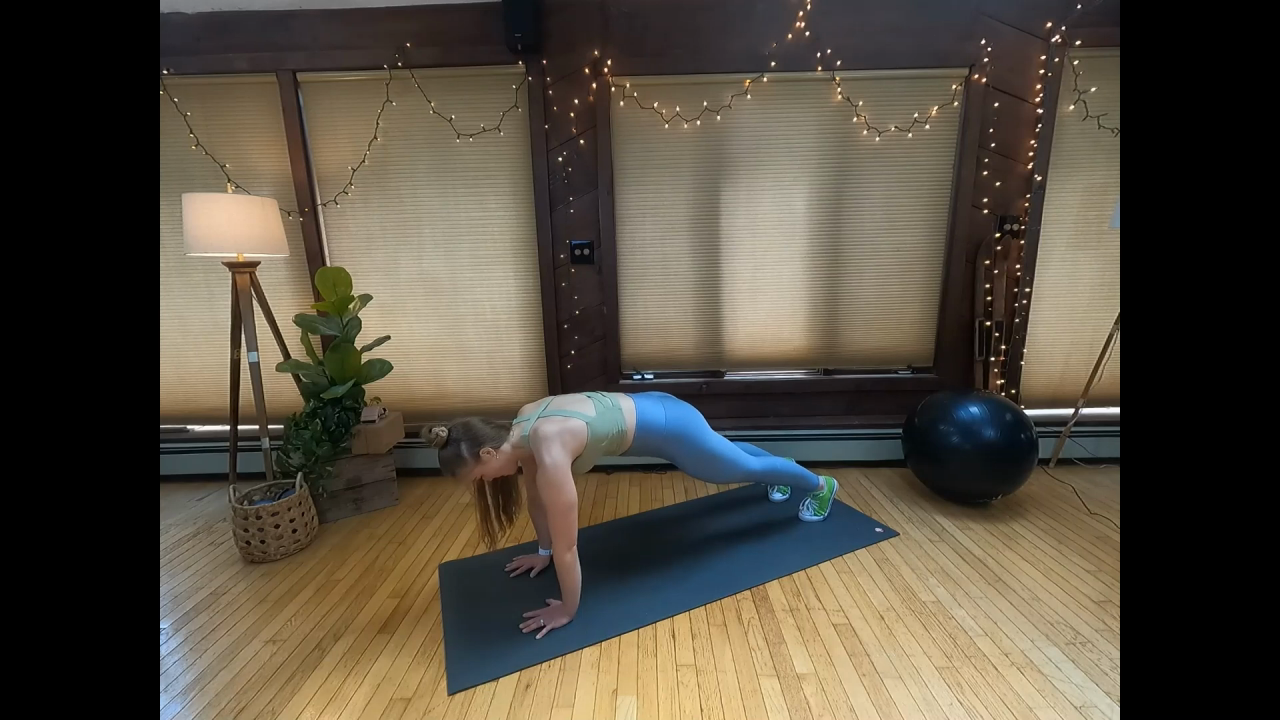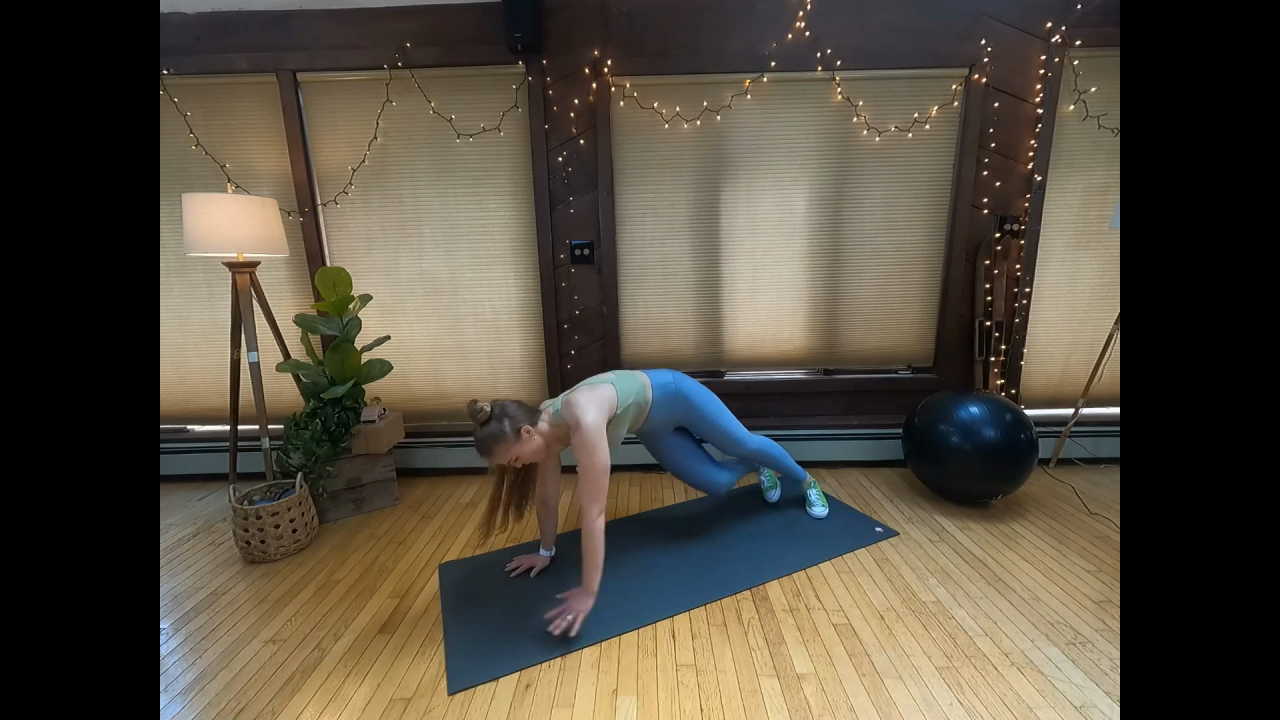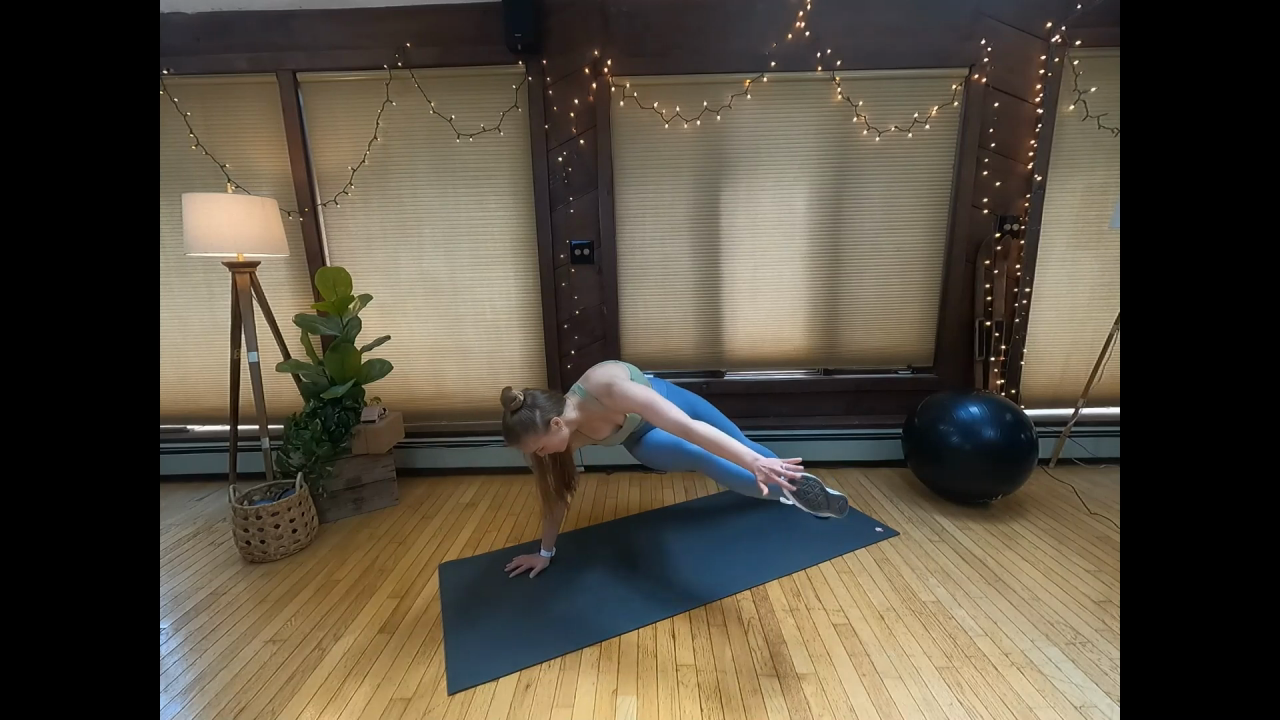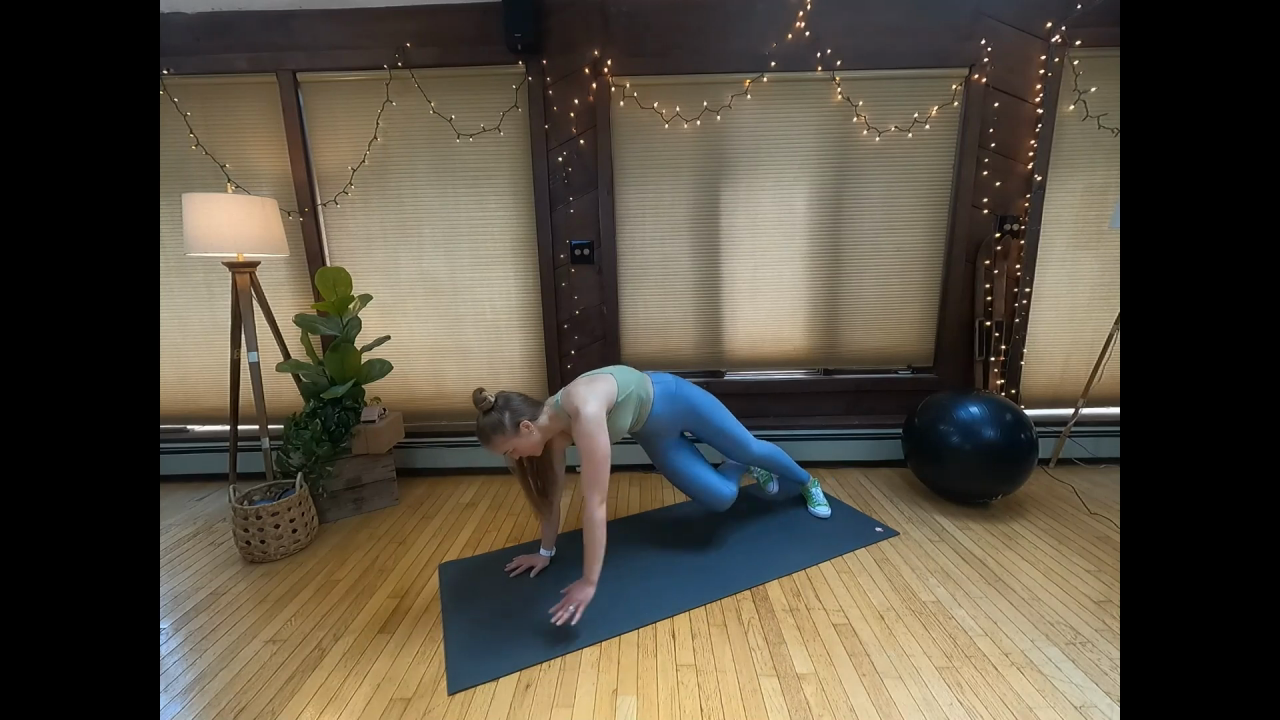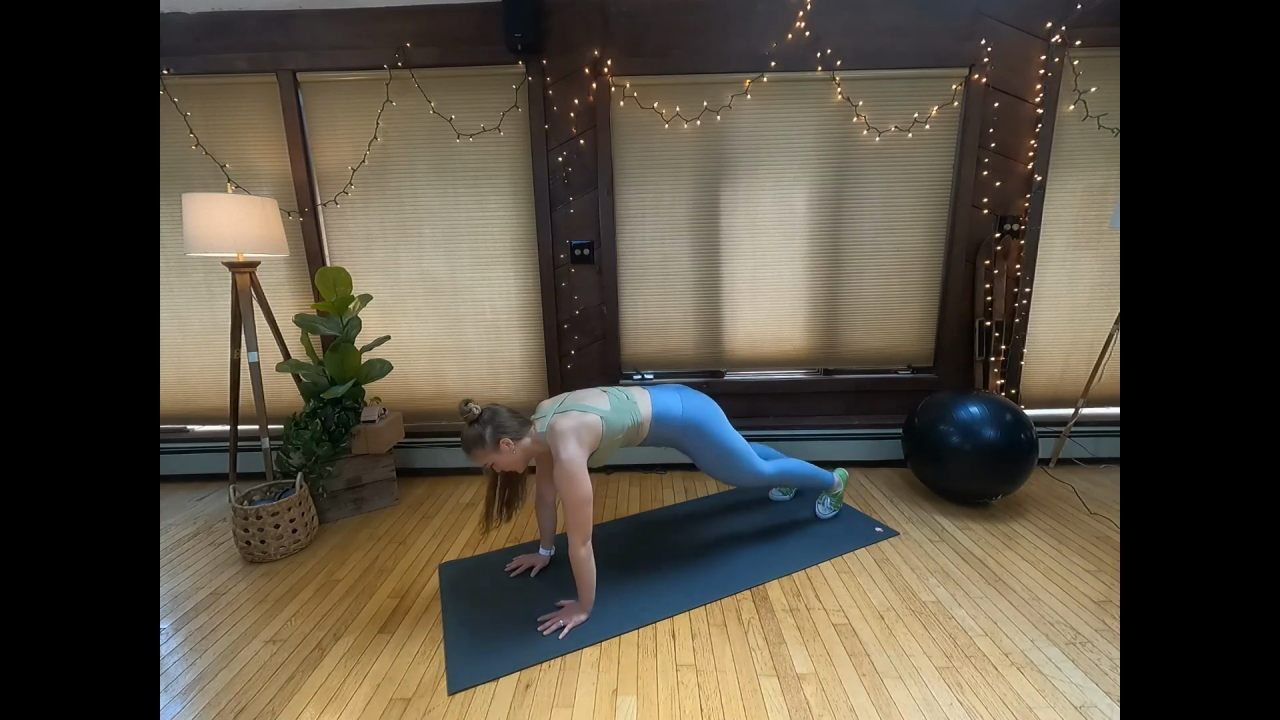
dt=0.4s
person 1, frame 1
left shoulder: (548, 452)
right shoulder: (521, 427)
left elbow: (567, 547)
right elbow: (536, 496)
left wrist: (568, 610)
right wrist: (542, 552)
left hip: (665, 426)
right hip: (646, 411)
left knee: (743, 467)
right knee: (729, 456)
left ankle: (821, 486)
right ankle: (778, 478)
person 1, frame 2
left shoulder: (581, 422)
right shoulder: (542, 427)
left elbow: (594, 515)
right elbow: (545, 494)
left wrist: (587, 594)
right wrist: (545, 550)
left hip: (671, 394)
left knee: (744, 445)
right knee: (718, 480)
left ankle: (807, 483)
right ankle: (759, 470)
person 1, frame 3
left shoulder: (606, 386)
right shoulder: (565, 429)
left elbow: (686, 426)
right elbow: (557, 494)
left wrist: (754, 461)
right wrist: (545, 552)
left hip: (666, 400)
right hip: (644, 440)
left knee: (740, 447)
right knee: (710, 460)
left ankle: (798, 482)
person 1, frame 4
left shoulder: (583, 413)
right shoulder: (550, 420)
left elbow: (595, 503)
right elbow: (552, 491)
left wrist: (588, 582)
right wrist: (546, 550)
left hip: (673, 399)
left knee: (749, 449)
right knee: (721, 499)
left ankle: (807, 482)
right ankle: (753, 471)
person 1, frame 5
left shoulder: (566, 449)
right shoulder: (539, 421)
left elbow: (581, 540)
right elbow: (546, 493)
left wrist: (583, 608)
right wrist: (544, 549)
left hip: (684, 414)
right hip: (670, 399)
left knee: (752, 471)
right knee: (733, 454)
left ankle: (833, 483)
right ankle: (790, 478)
